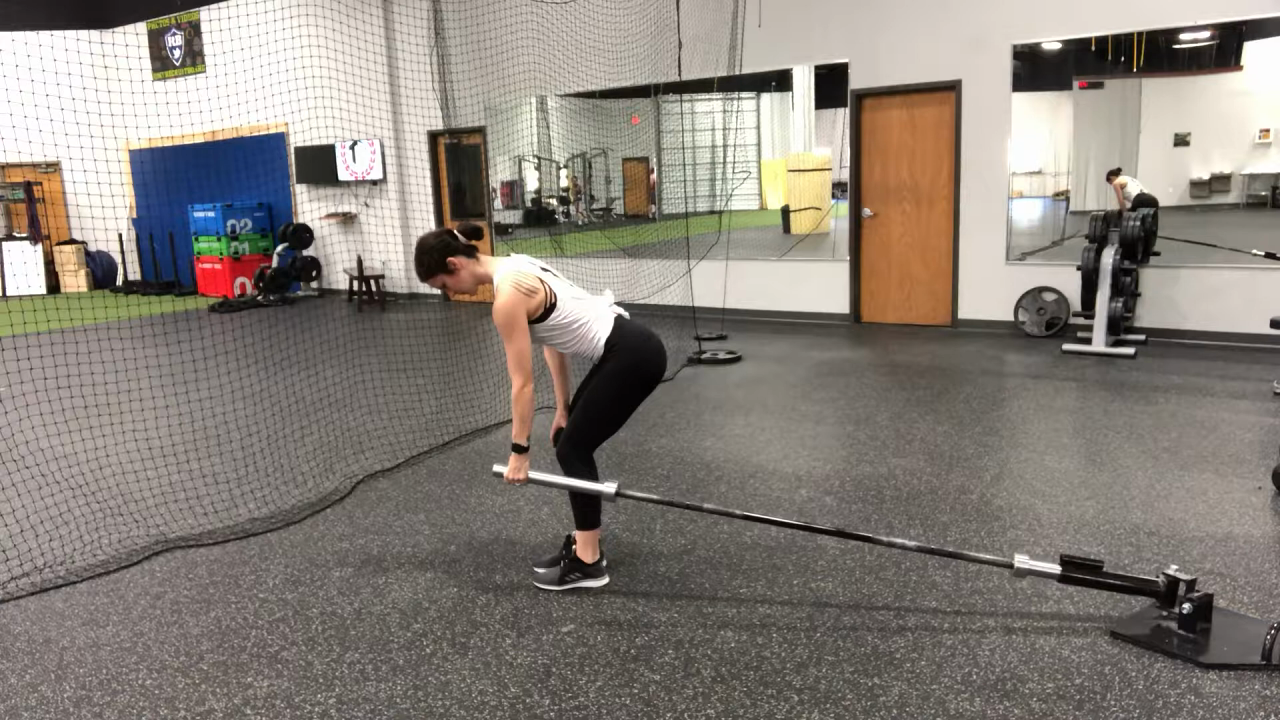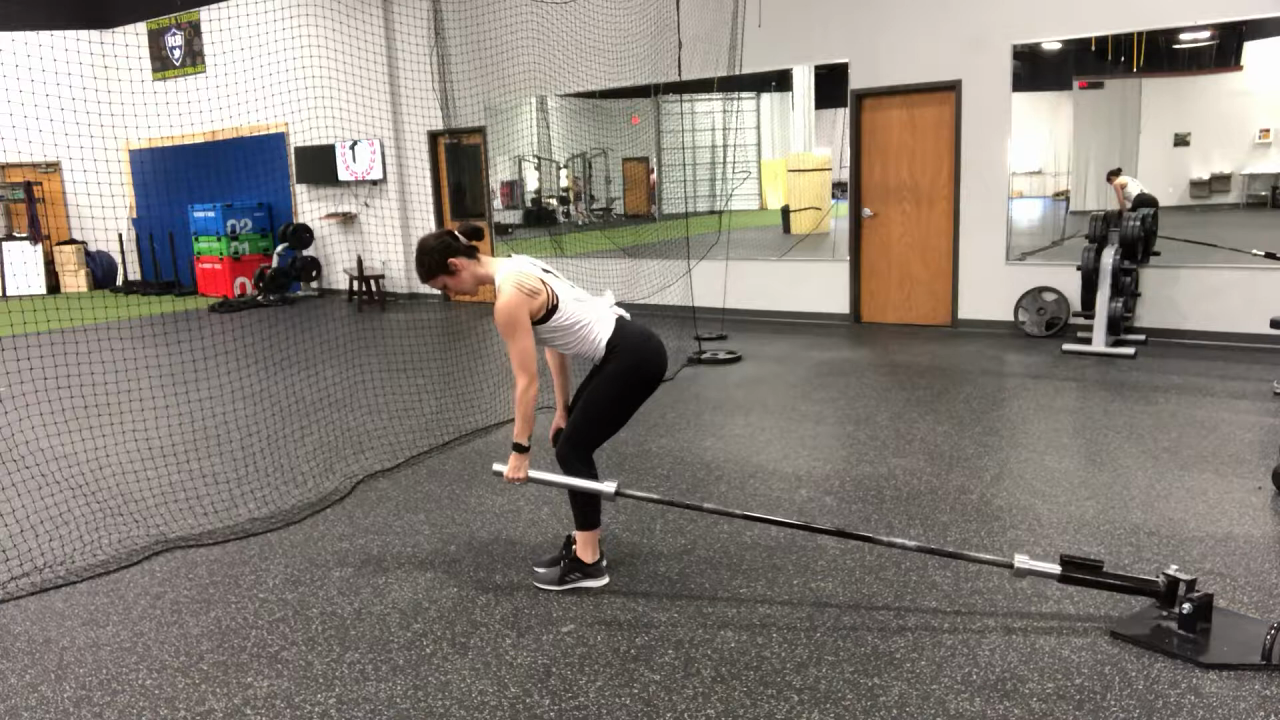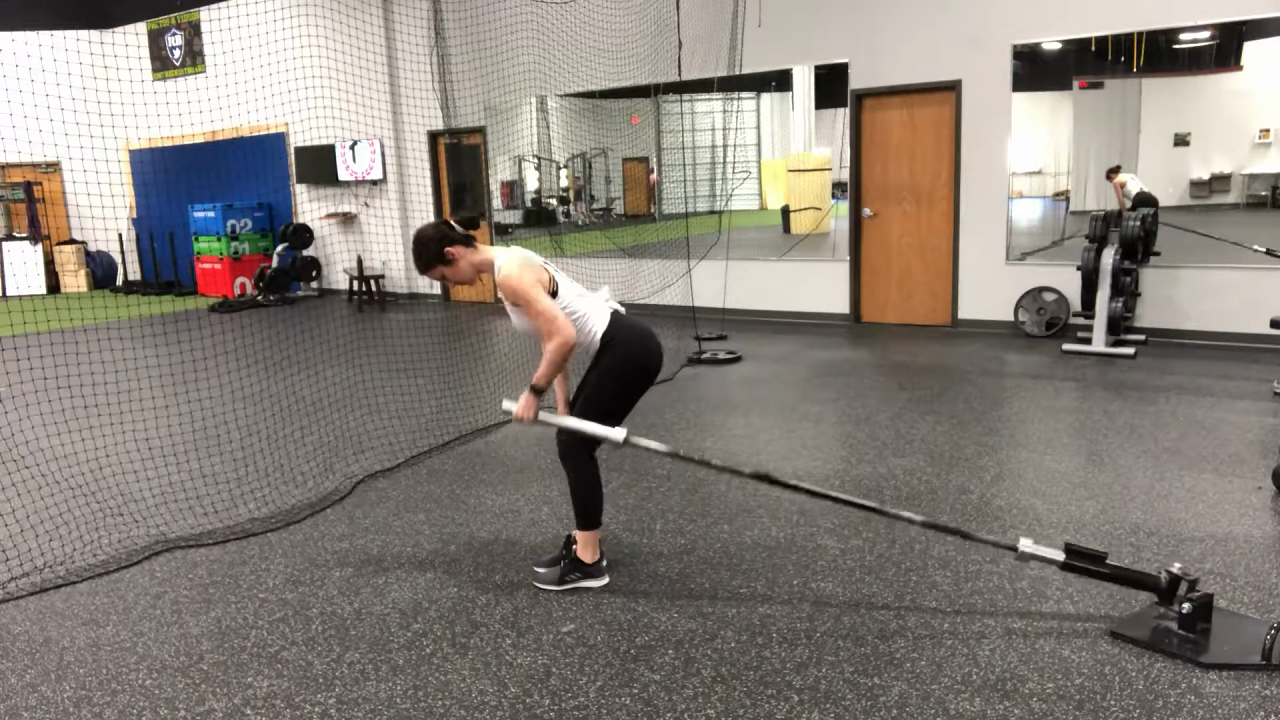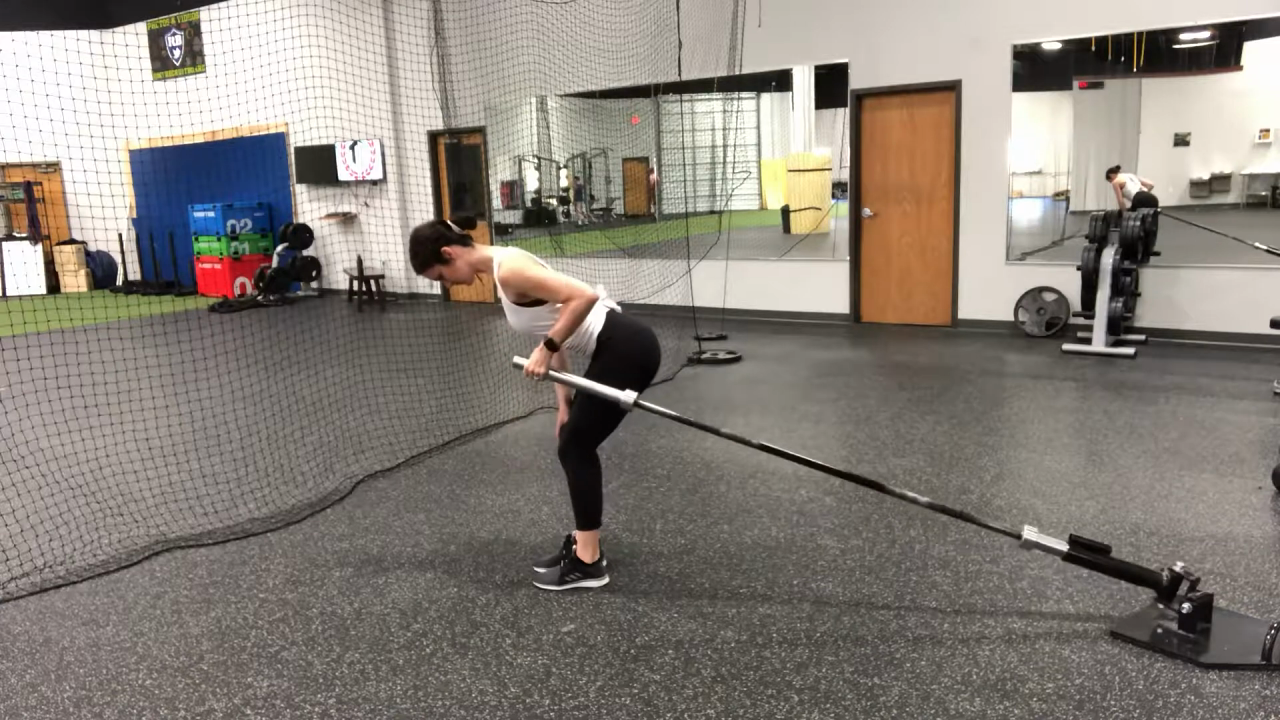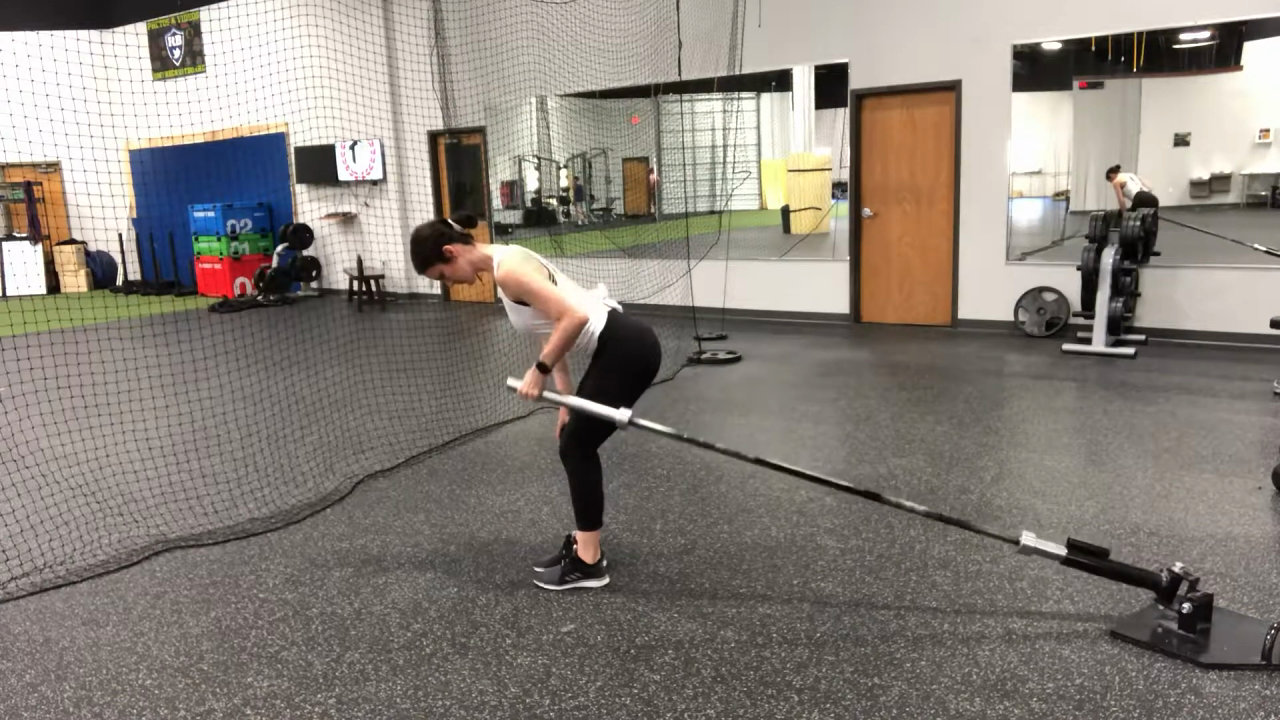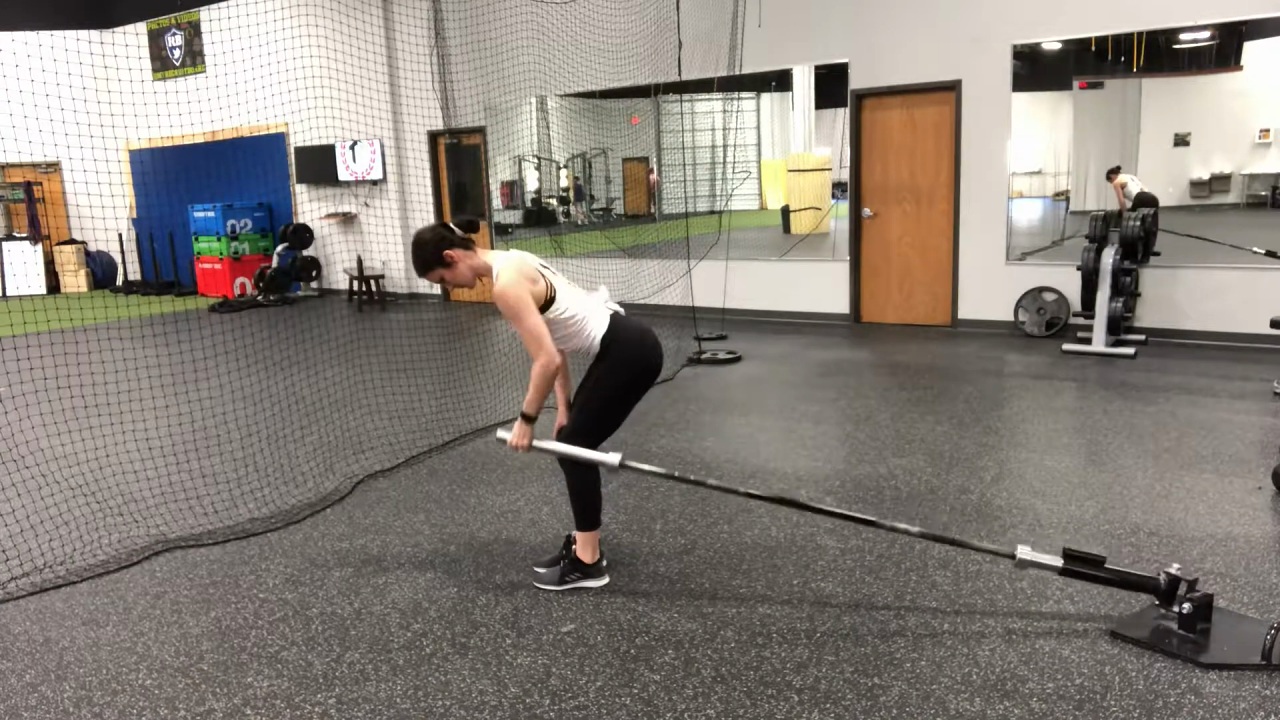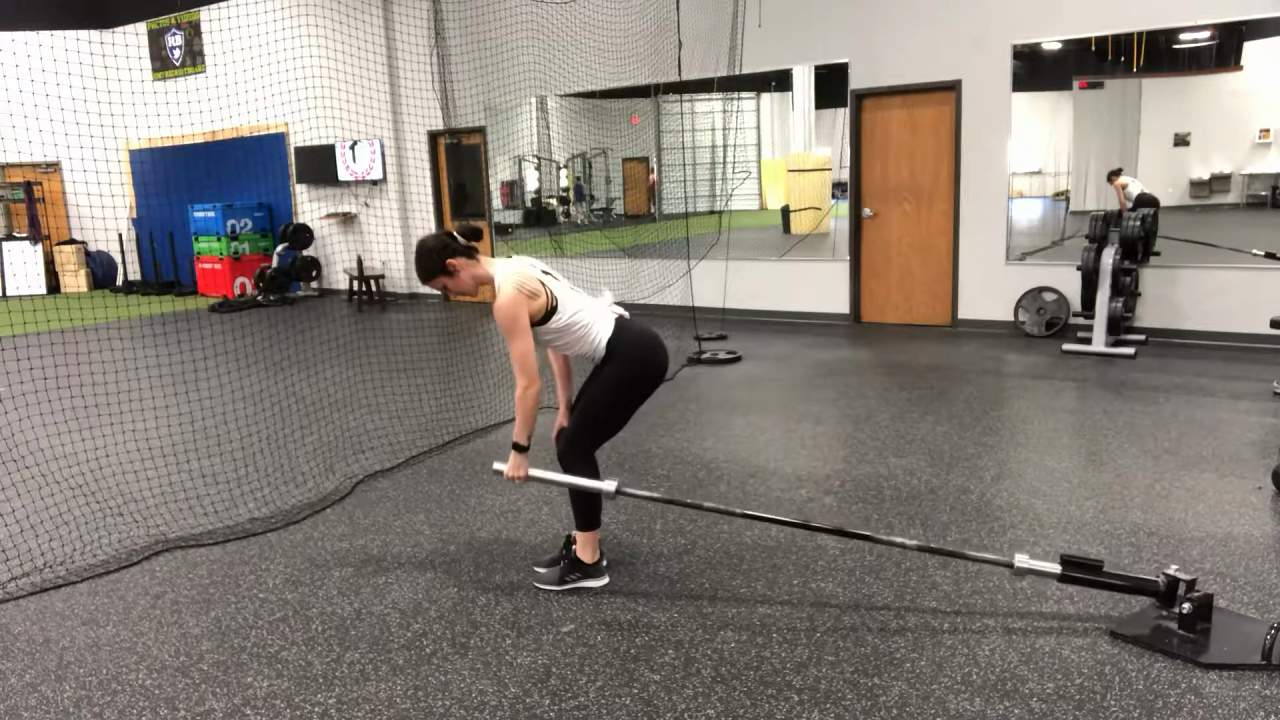
dt=0.3s
person 1, frame 1
left shoulder: (508, 295)
right shoulder: (515, 268)
left elbow: (523, 383)
left wrist: (519, 451)
right wrist: (563, 409)
left hip: (634, 356)
right hip: (623, 348)
left knee: (573, 449)
right knee: (568, 440)
left ankle: (588, 563)
right ankle: (583, 544)
person 1, frame 2
left shoulder: (509, 297)
right shoulder: (515, 269)
left elbow: (527, 383)
left wrist: (520, 453)
right wrist: (562, 409)
left hip: (634, 357)
right hip: (624, 350)
left knee: (572, 451)
right knee: (567, 442)
left ankle: (588, 563)
right ankle: (583, 543)
person 1, frame 3
left shoulder: (510, 274)
right shoulder: (511, 262)
left elbow: (564, 338)
right elbow: (555, 334)
left wrist: (533, 393)
right wrist: (563, 404)
left hip: (629, 351)
right hip: (619, 346)
left knee: (576, 448)
right knee: (572, 442)
left ankle: (588, 563)
right ankle: (583, 542)
person 1, frame 4
left shoulder: (509, 269)
right shoulder: (504, 267)
left elbow: (584, 295)
right elbow: (554, 323)
left wrist: (545, 349)
right wrist: (565, 402)
left hip: (626, 350)
right hip: (618, 346)
left knee: (575, 448)
right knee: (575, 443)
left ankle: (588, 563)
right ankle: (583, 544)
person 1, frame 5
left shoulder: (508, 270)
right shoulder: (507, 263)
left elbow: (574, 317)
right elbow: (554, 329)
left wrist: (538, 371)
right wrist: (566, 402)
left hip: (627, 350)
right hip: (618, 346)
left knee: (576, 448)
right knee: (575, 443)
left ankle: (589, 563)
right ankle: (583, 544)
person 1, frame 6
left shoulder: (507, 284)
right shoulder: (511, 263)
left elbow: (548, 360)
right elbow: (556, 338)
left wrist: (526, 420)
right wrist: (565, 406)
left hip: (630, 352)
right hip: (622, 346)
left knee: (576, 448)
right knee: (571, 443)
left ankle: (588, 562)
right ankle: (583, 544)
person 1, frame 7
left shoulder: (508, 297)
right shoulder: (516, 269)
left elbow: (529, 384)
left wrist: (519, 451)
right wrist: (565, 409)
left hip: (635, 357)
right hip: (624, 349)
left knee: (575, 449)
right knee: (572, 443)
left ankle: (588, 562)
right ankle: (583, 544)
